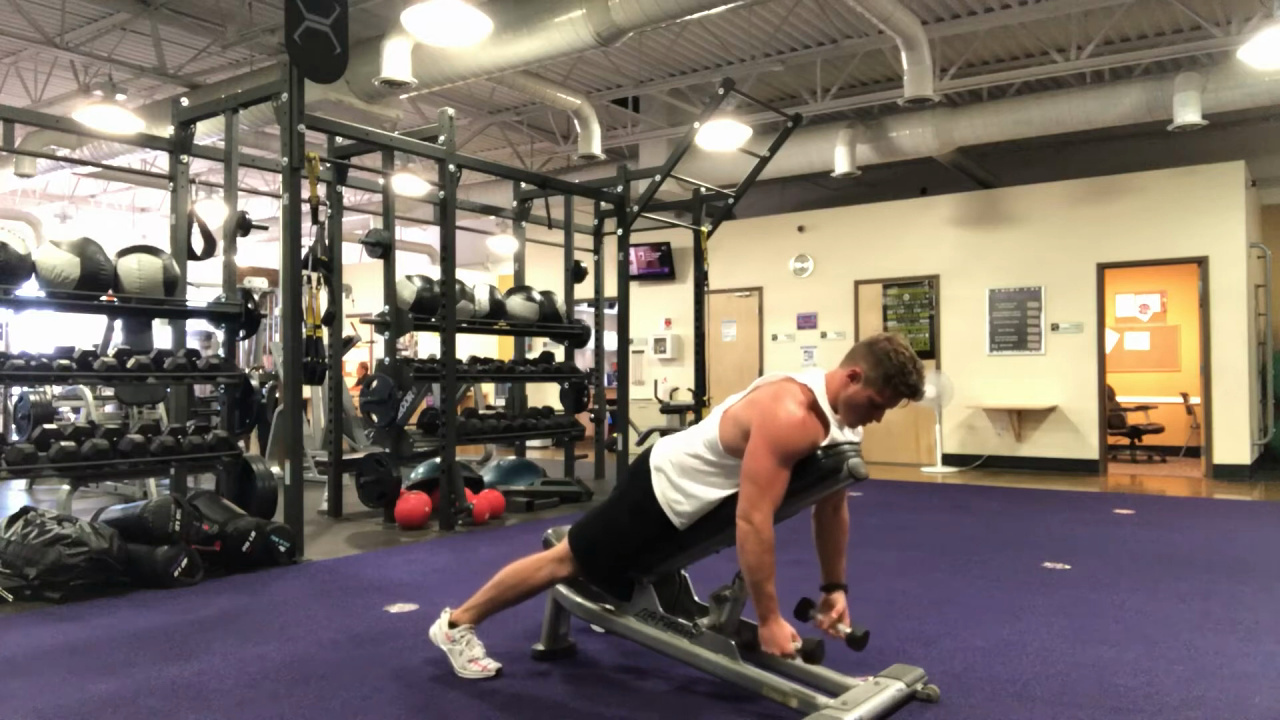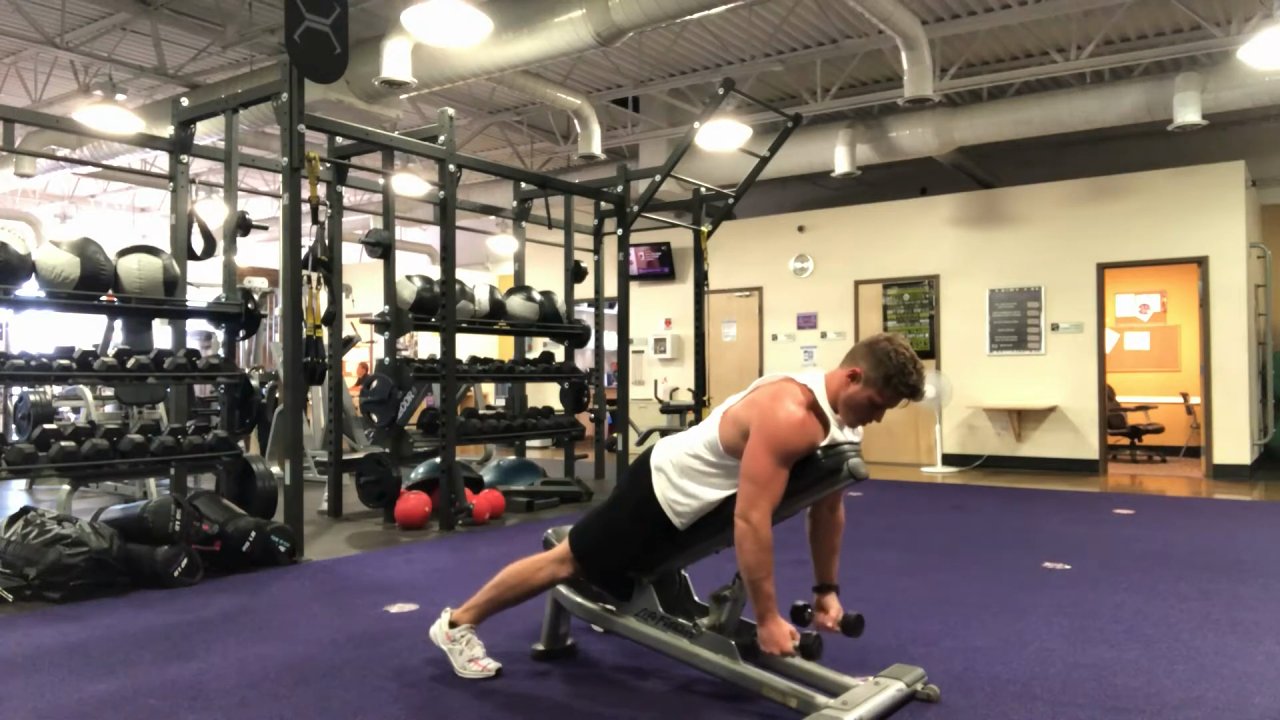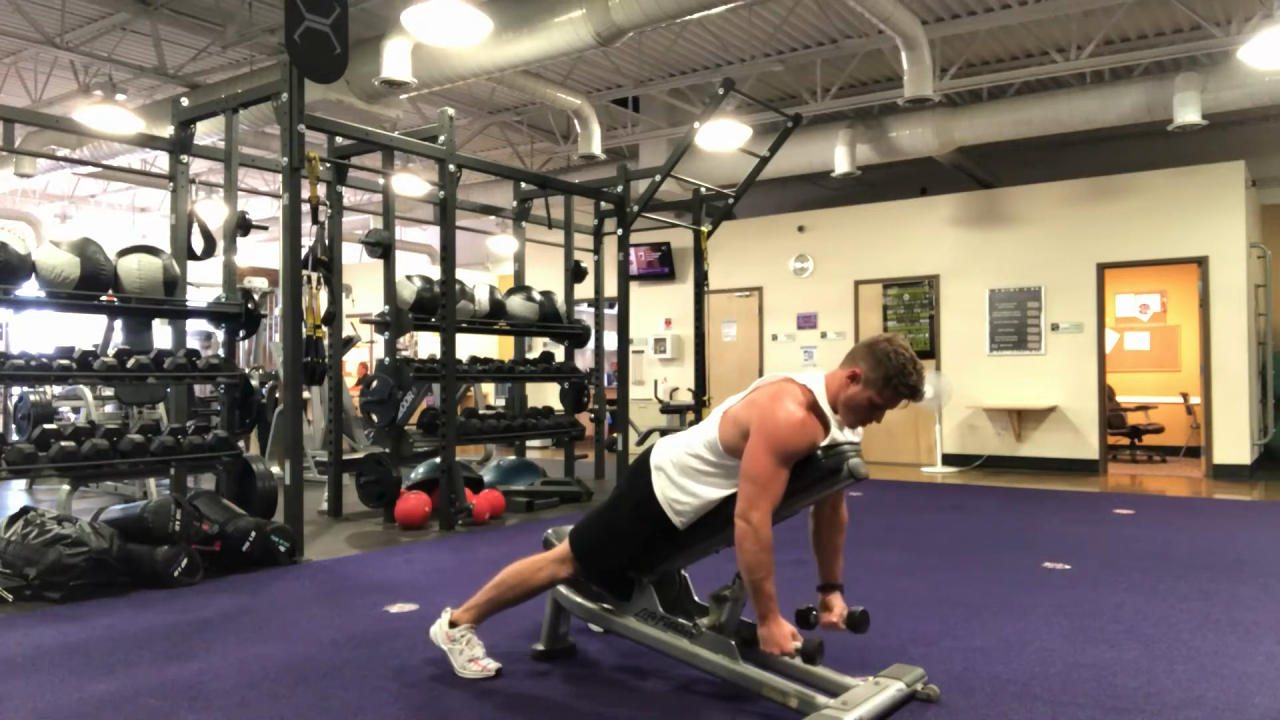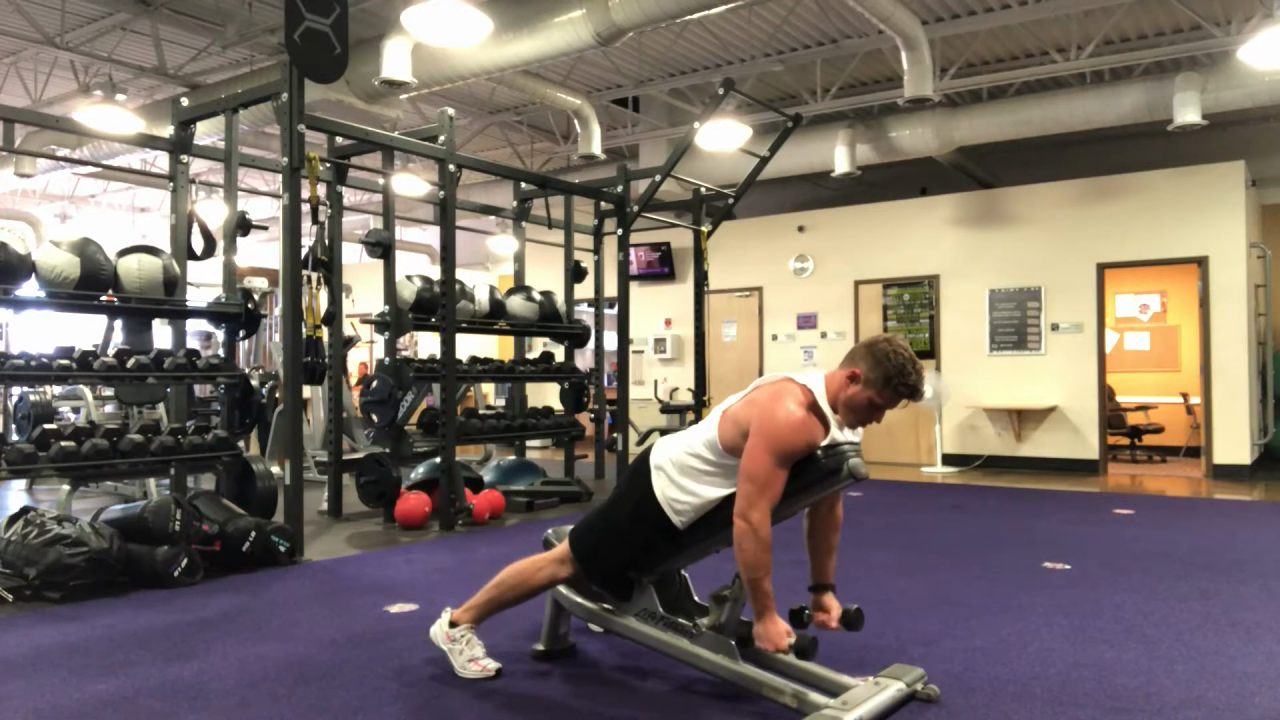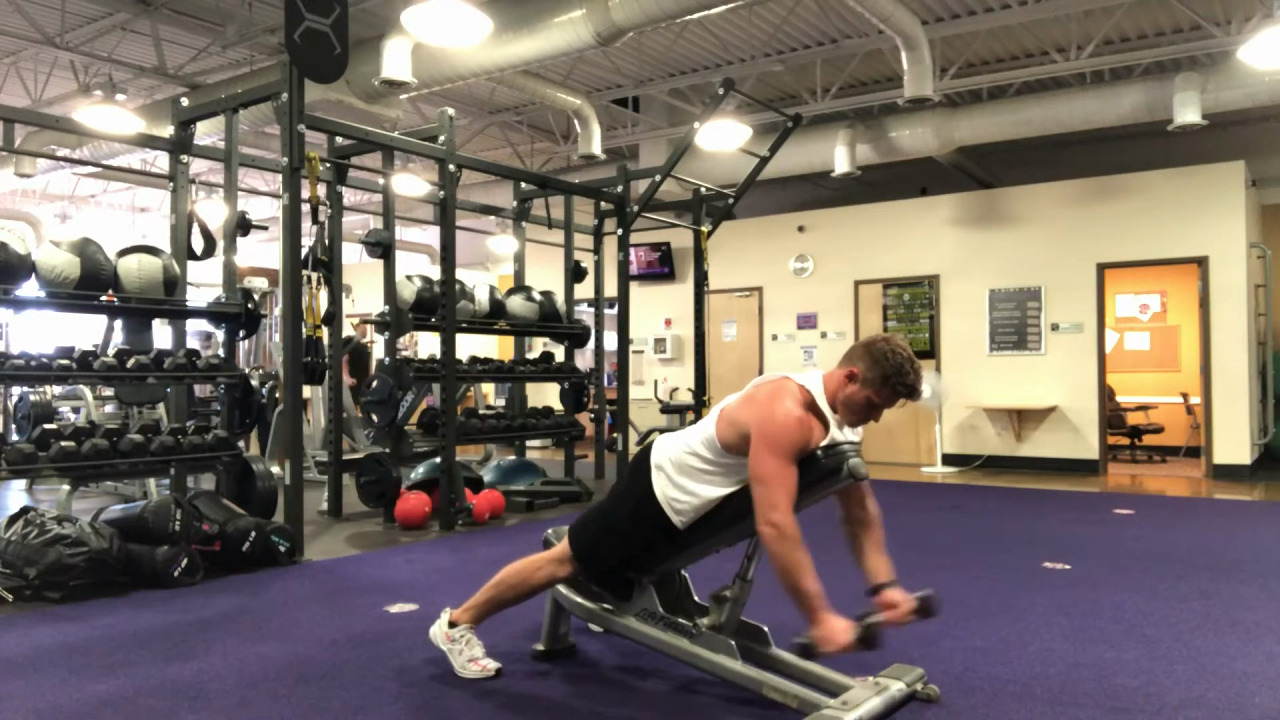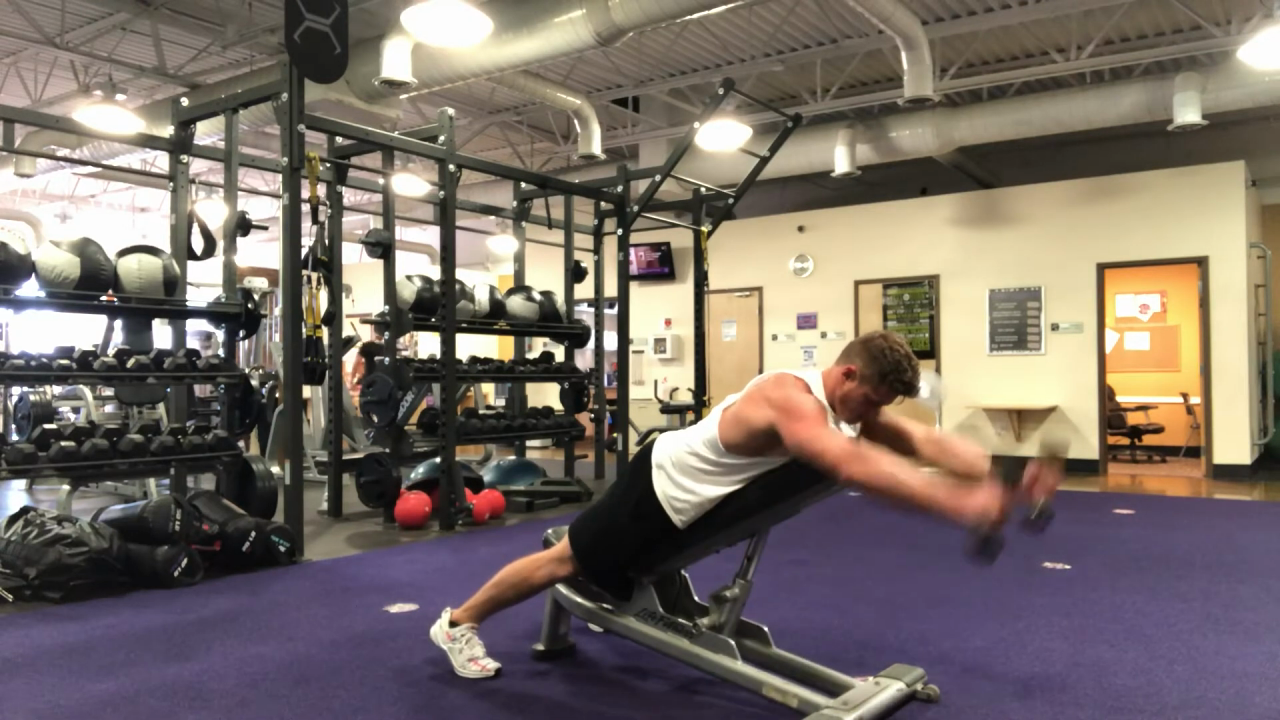
dt=0.3s
person 1, frame 1
left shoulder: (842, 415)
right shoulder: (790, 416)
left elbow: (831, 508)
right elbow: (752, 520)
left wrist: (835, 587)
right wrist: (769, 620)
left hip: (692, 499)
right hip: (663, 491)
right knee: (570, 559)
right ankle: (458, 624)
person 1, frame 2
left shoulder: (841, 416)
right shoulder: (790, 415)
left elbow: (827, 508)
right elbow: (750, 519)
left wrist: (827, 589)
right wrist: (767, 619)
left hip: (692, 499)
right hip: (663, 494)
right knee: (569, 560)
right ankle: (458, 623)
person 1, frame 3
left shoulder: (840, 414)
right shoulder: (790, 416)
left elbow: (830, 508)
right elbow: (751, 519)
left wrist: (831, 588)
right wrist: (768, 619)
left hip: (690, 502)
right hip: (662, 493)
right knee: (569, 560)
right ankle: (458, 624)
person 1, frame 4
left shoulder: (839, 415)
right shoulder: (789, 416)
left elbow: (826, 508)
right elbow: (749, 518)
left wrist: (823, 588)
right wrist: (764, 616)
left hip: (691, 502)
right hip: (662, 491)
right knee: (569, 560)
right ankle: (458, 623)
person 1, frame 5
left shoulder: (841, 412)
right shoulder: (786, 414)
left elbow: (859, 504)
right elbow: (774, 522)
left wrist: (883, 584)
right wrist: (819, 617)
left hip: (693, 505)
right hip: (661, 492)
right knee: (568, 561)
right ankle: (457, 623)
person 1, frame 6
left shoulder: (844, 400)
right shoulder: (791, 402)
left elbow: (924, 441)
right elbow: (857, 466)
left wrist: (1001, 478)
right wrist: (963, 505)
left hip: (693, 504)
right hip: (662, 489)
left knee: (611, 565)
right knee: (568, 561)
right ankle: (458, 624)
